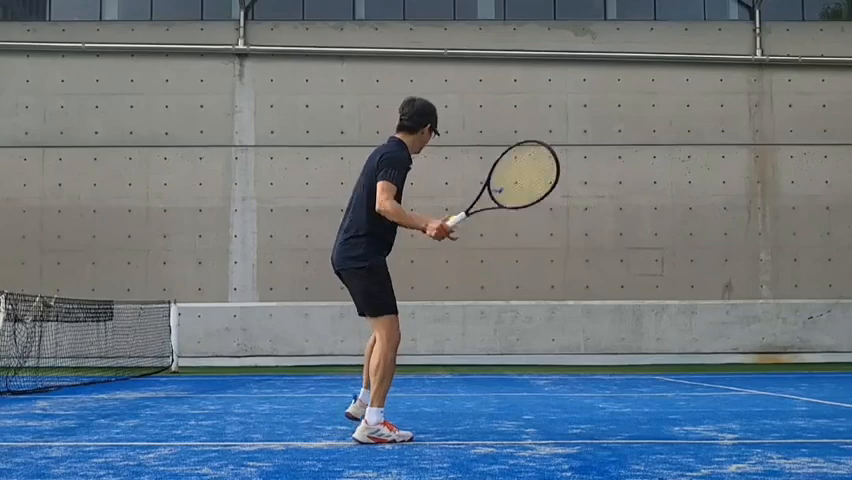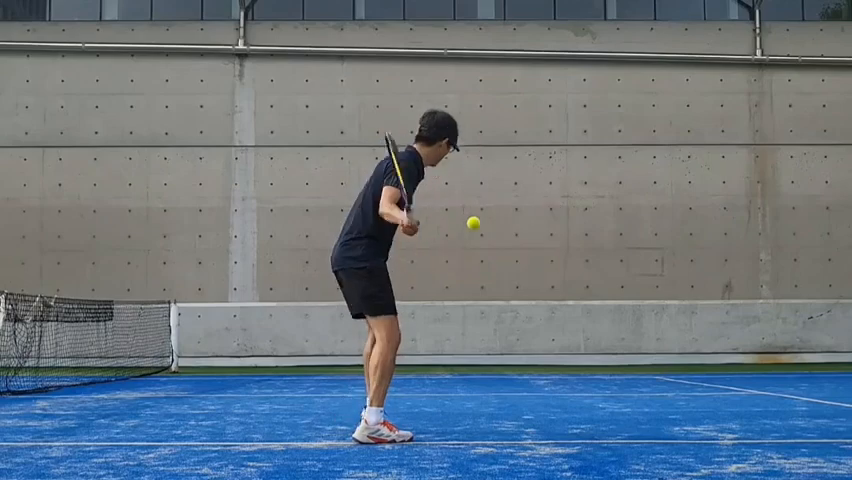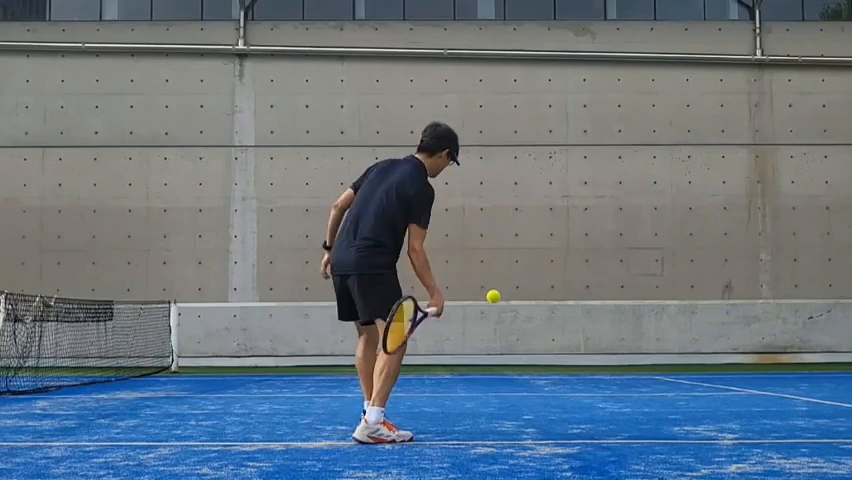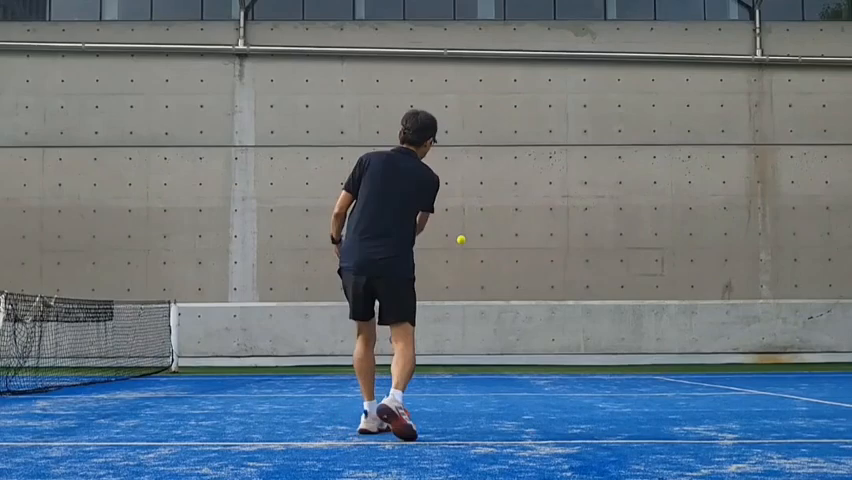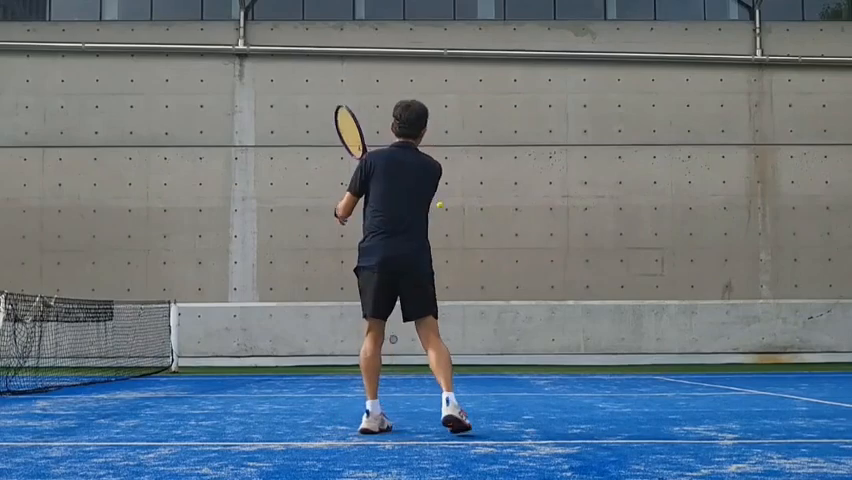
dt=0.2s
person 1, frame 1
left shoulder: (386, 153)
right shoulder: (394, 156)
right elbow: (384, 206)
left wrist: (426, 225)
right wrist: (425, 225)
left hip: (352, 254)
right hip: (362, 257)
left knee: (382, 331)
right knee: (389, 335)
left ankle: (362, 403)
right ankle: (372, 423)
person 1, frame 2
left shoulder: (403, 163)
right shoulder: (403, 164)
right elbow: (385, 207)
right wrist: (404, 219)
left hip: (352, 256)
right hip: (361, 258)
left knee: (377, 334)
right knee: (389, 336)
left ankle: (371, 410)
right ankle: (373, 423)
person 1, frame 3
left shoulder: (384, 167)
right shoulder: (422, 188)
left elbow: (338, 206)
right elbow: (416, 250)
left wrist: (330, 249)
right wrist: (434, 291)
left hip: (343, 263)
right hip: (371, 266)
left knee: (368, 336)
left ankle: (370, 412)
right ankle: (373, 422)
person 1, frame 4
left shoulder: (369, 161)
right shoulder: (428, 178)
left elbow: (339, 210)
left wrist: (337, 240)
left hip: (355, 261)
right hip: (395, 266)
left knee: (365, 337)
right knee: (404, 342)
left ankle: (370, 413)
right ankle: (394, 401)
person 1, frame 5
left shoulder: (372, 159)
right shoulder: (432, 168)
left elbow: (345, 210)
left wrist: (338, 212)
left hip: (375, 258)
right hip: (415, 261)
left knee: (374, 334)
right knee: (430, 336)
left ankle: (373, 412)
right ankle: (450, 402)
